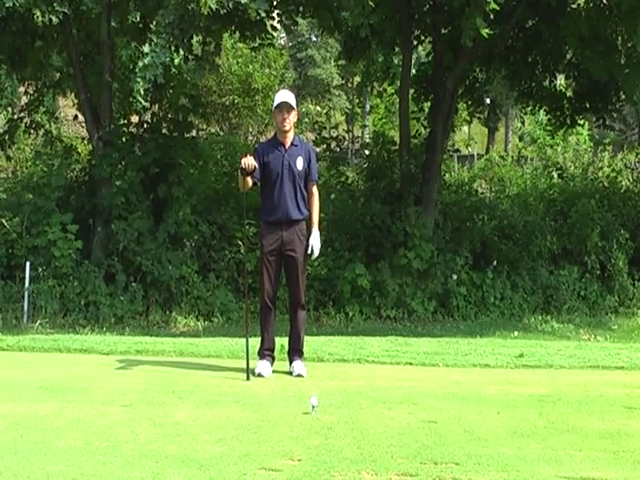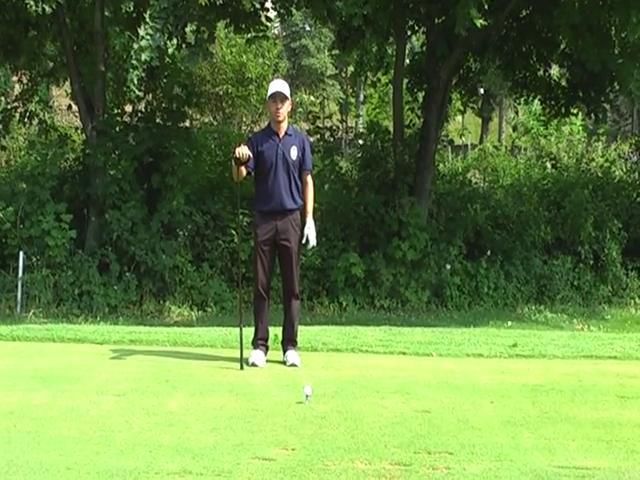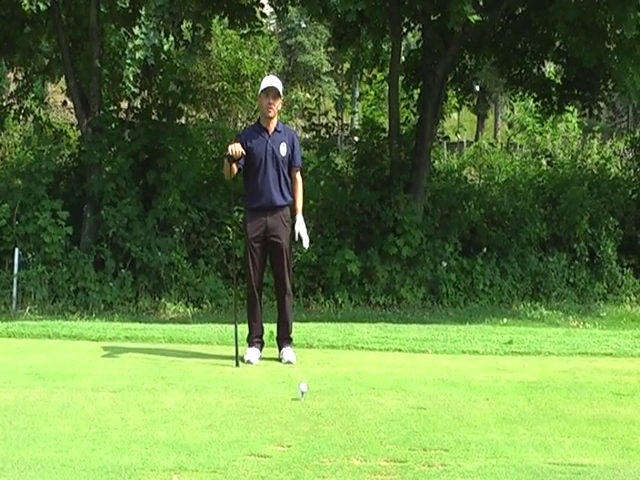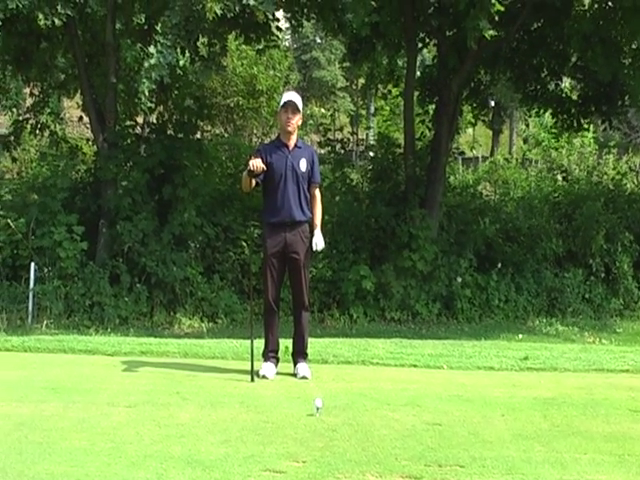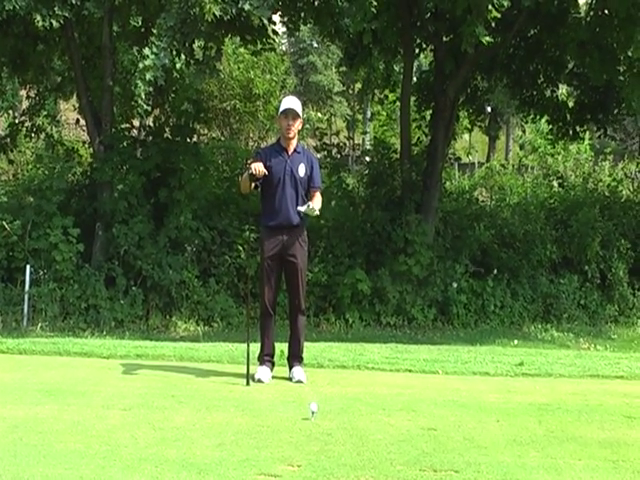
dt=1s
person 1, frame 1
left shoulder: (306, 150)
right shoulder: (263, 150)
left elbow: (313, 191)
right elbow: (245, 187)
left wrist: (315, 229)
right wrist: (244, 171)
left hip: (297, 229)
right hip: (269, 229)
left knee: (298, 296)
right knee: (267, 296)
left ankle: (296, 356)
right ankle: (266, 356)
person 1, frame 2
left shoulder: (300, 140)
right shoulder: (256, 140)
left elbow: (307, 180)
right elbow: (239, 177)
left wrist: (309, 219)
right wrist: (238, 161)
left hip: (291, 219)
right hip: (263, 219)
left knee: (291, 286)
right knee: (261, 285)
left ankle: (290, 346)
right ankle: (259, 345)
person 1, frame 3
left shoulder: (290, 136)
right shoulder: (246, 136)
left elbow: (296, 177)
right elbow: (229, 175)
left wrist: (299, 216)
right wrist: (230, 158)
left hip: (281, 215)
right hip: (254, 216)
left knee: (284, 282)
right knee: (254, 282)
left ankle: (285, 343)
right ankle: (255, 342)
person 1, frame 4
left shoulder: (309, 153)
right shoulder: (265, 151)
left elbow: (315, 193)
right elbow: (247, 188)
left wrist: (317, 229)
right wrist: (250, 171)
left hip: (300, 231)
right hip: (273, 232)
left knee: (301, 298)
right knee: (271, 297)
left ankle: (300, 358)
right ankle: (270, 357)
person 1, frame 5
left shoulder: (309, 158)
right shoulder: (264, 154)
left elbow: (316, 195)
right elbow: (244, 189)
left wrist: (314, 206)
right wrist: (250, 173)
left hip: (296, 235)
right hip: (270, 235)
left knee: (298, 302)
right knee: (267, 301)
left ankle: (296, 362)
right ankle: (266, 361)
